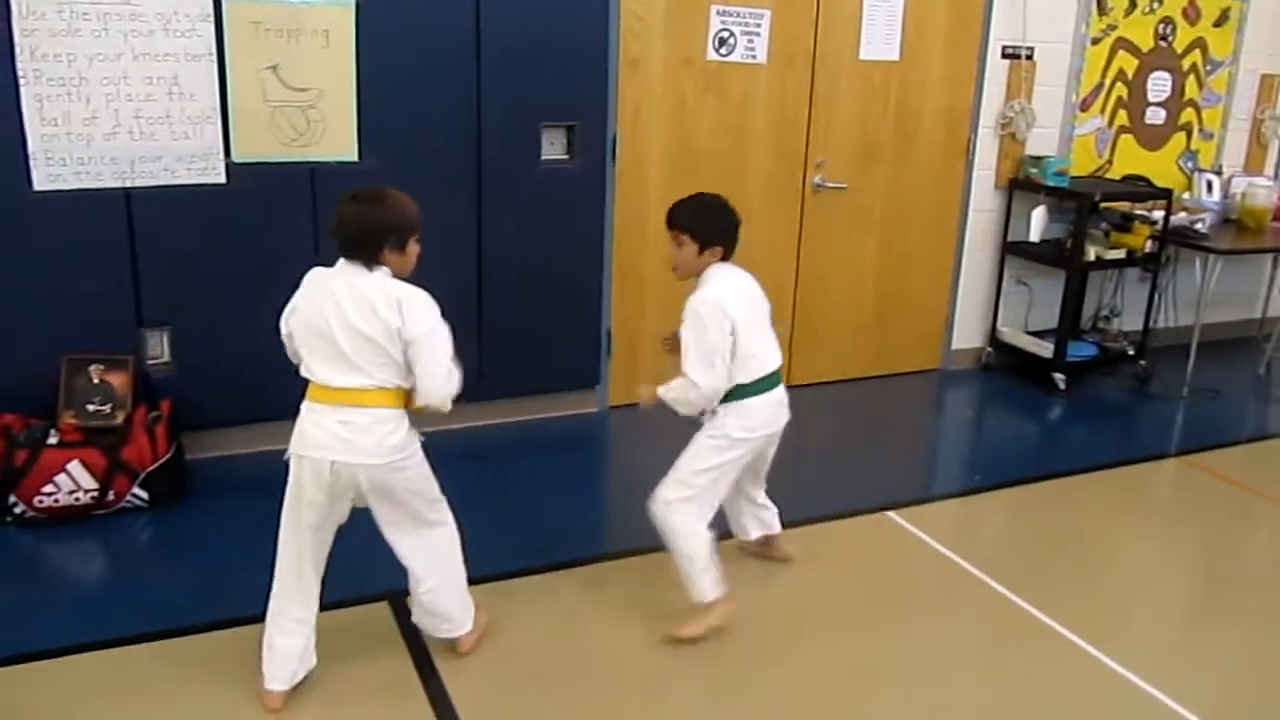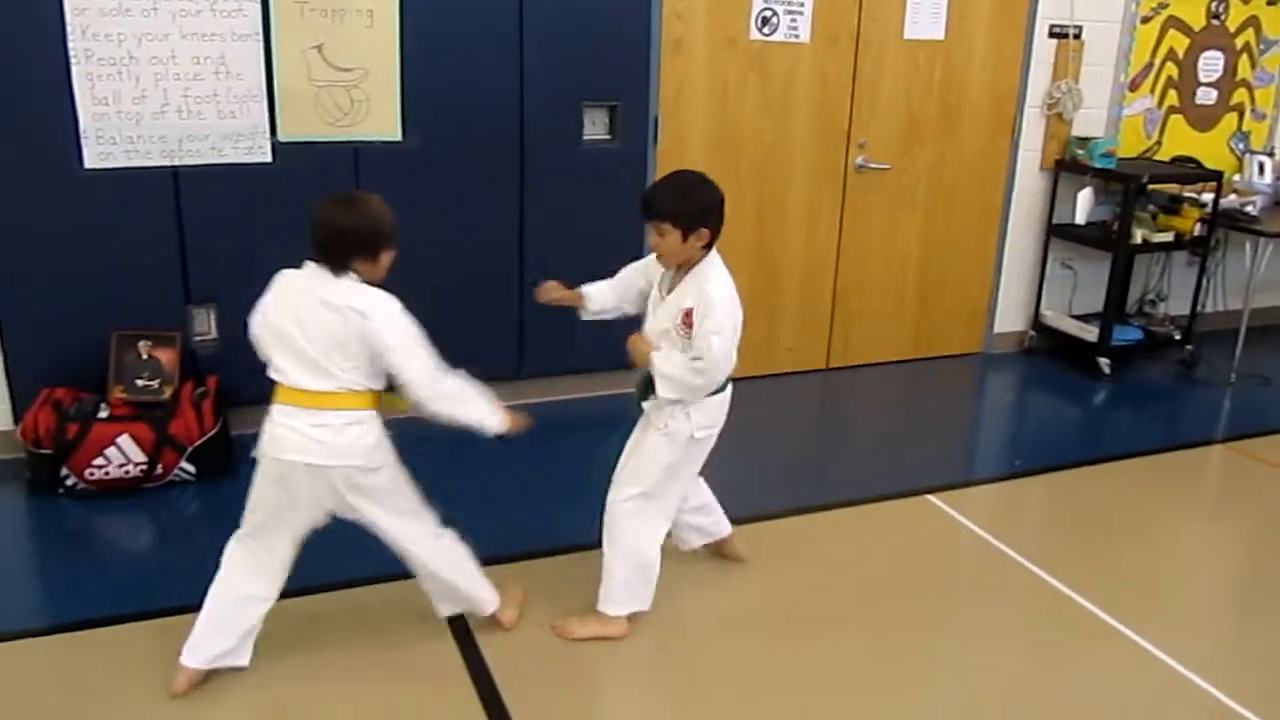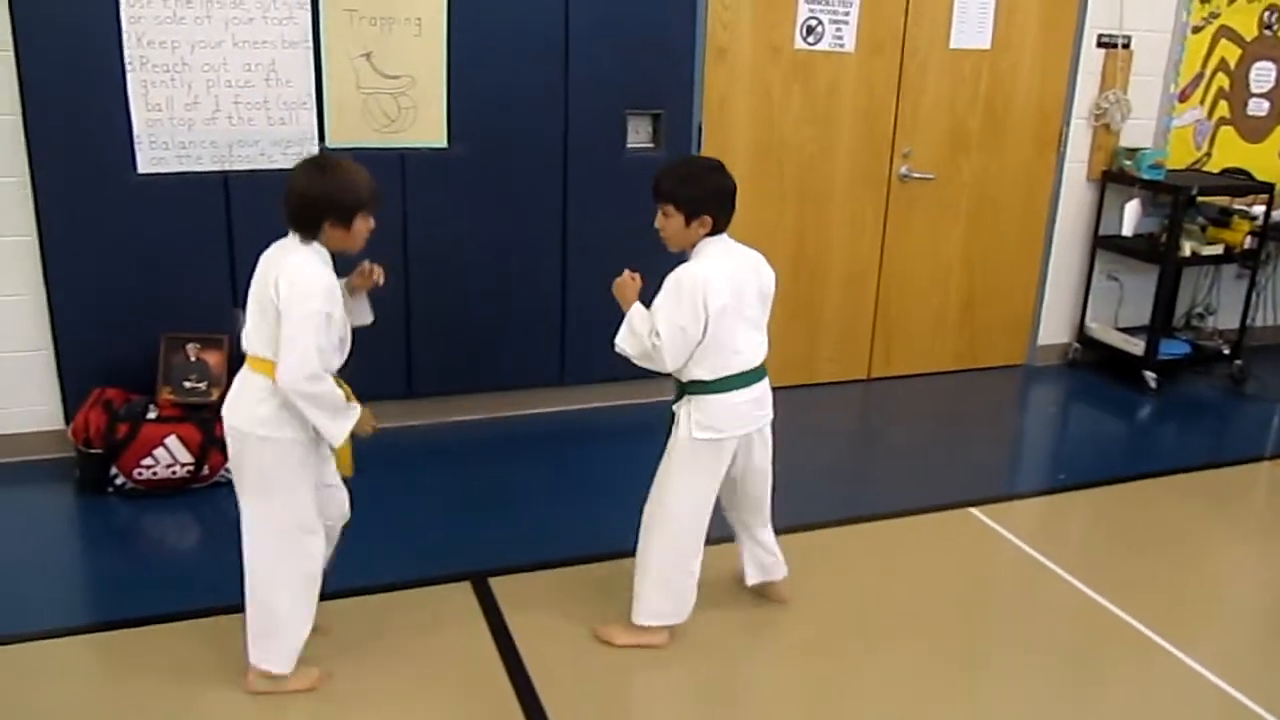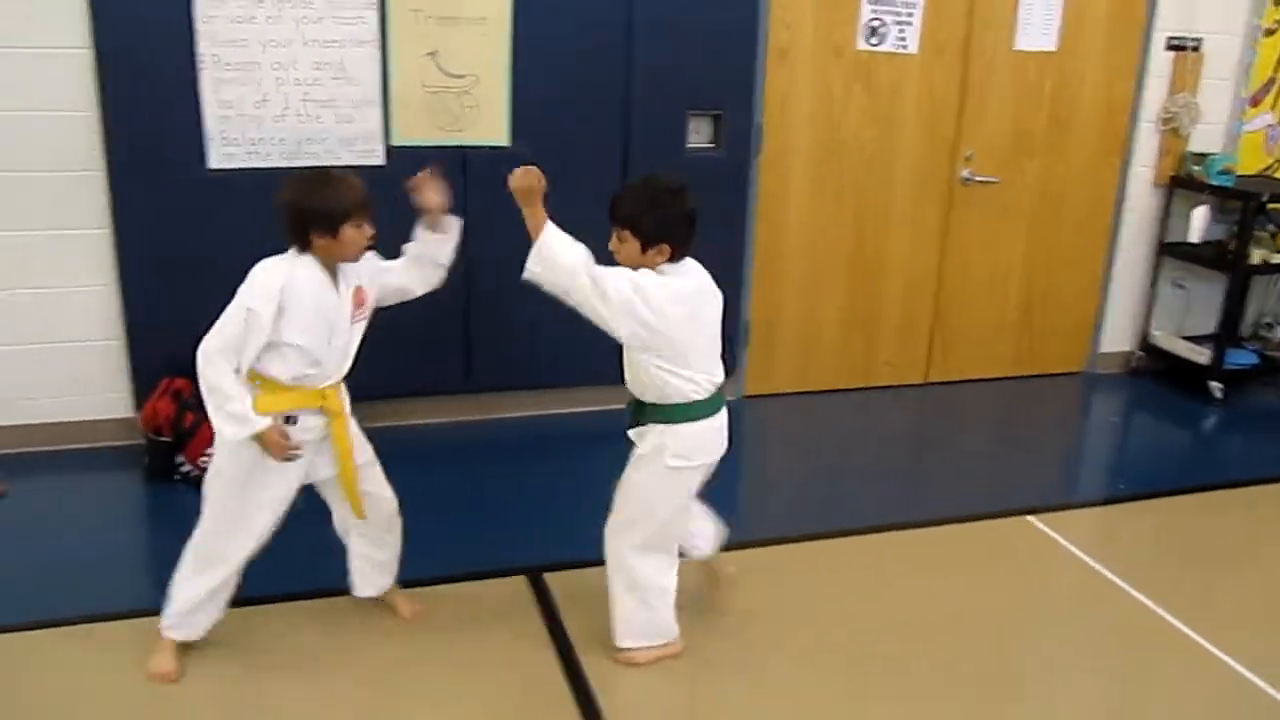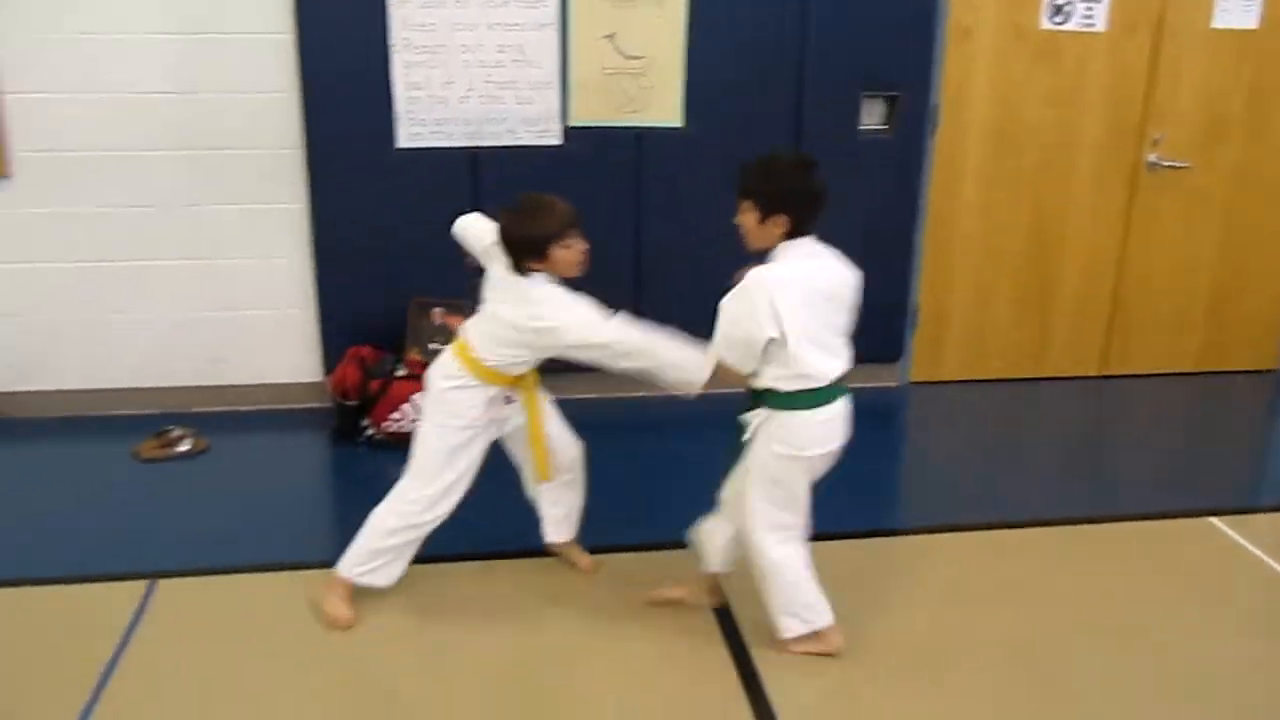
dt=0.5s
person 1, frame 1
left shoulder: (311, 287)
right shoulder: (409, 301)
left elbow: (294, 349)
right elbow: (437, 392)
left hip: (318, 437)
right hip: (382, 441)
left knee: (298, 558)
right knee: (432, 529)
left ankle: (280, 679)
right ankle: (460, 626)
person 1, frame 2
left shoulder: (282, 288)
right shoulder: (378, 310)
right elbow: (432, 385)
right wrist: (495, 416)
left hip: (287, 439)
right hip: (352, 446)
left knee: (256, 548)
right knee: (418, 530)
left ankle: (200, 659)
right ankle: (489, 605)
person 1, frame 3
left shoulder: (285, 254)
right shoulder: (305, 281)
right elbow: (296, 378)
left wrist: (348, 293)
right wrist: (348, 417)
left hip: (268, 409)
right hip: (271, 424)
left knee: (329, 510)
right knee: (286, 540)
left ankle: (276, 613)
right ankle: (271, 666)
person 1, frame 4
left shoulder: (360, 271)
right shoulder: (273, 281)
left elbow: (418, 274)
right elbow: (215, 358)
left wrist: (436, 219)
right wrist: (255, 428)
left hip: (328, 421)
right hip: (264, 424)
left knee: (375, 505)
right knee: (223, 535)
left ankle: (381, 584)
right ankle: (174, 635)
person 1, frame 5
left shoulder: (508, 257)
right shoulder: (550, 309)
left elbow: (468, 225)
right elbow: (623, 343)
right wrist: (703, 364)
left hip: (511, 384)
right hip: (464, 394)
left knee: (563, 454)
right knee: (423, 496)
left ankle: (559, 539)
right ankle: (343, 580)
person 2, frame 1
left shoulder: (707, 301)
right shoulder: (740, 280)
left elbow: (706, 385)
left wrist: (661, 392)
right wrist: (686, 341)
left hip: (744, 414)
right hip: (768, 402)
left knee: (674, 504)
right knee: (739, 481)
left ankle: (713, 600)
right ankle: (767, 538)
person 2, frame 2
left shoulder: (715, 296)
right shoulder: (662, 267)
left elbow: (706, 372)
right elbow: (622, 291)
left wrist: (652, 357)
right wrist: (570, 297)
left hip: (689, 411)
right hip: (669, 401)
left knee: (632, 500)
right knee: (674, 483)
left ankle: (614, 613)
right ankle: (720, 537)
person 2, frame 3
left shoulder: (690, 278)
right shoulder: (755, 263)
left elbow: (660, 354)
left wrist: (631, 304)
left hip: (709, 411)
right hip: (754, 396)
left knee: (673, 515)
right knee: (749, 500)
left ankle: (653, 622)
right ankle: (768, 576)
person 2, frame 4
left shoulder: (654, 295)
right shoulder: (692, 277)
left elbow: (582, 278)
left wrist: (532, 208)
left hip: (676, 435)
right hip: (700, 420)
left knee: (635, 537)
right knee: (669, 506)
left ankle: (653, 635)
right ankle: (702, 545)
person 2, frame 5
left shoulder: (763, 283)
right shoulder: (838, 267)
left elbow: (732, 358)
left hip: (790, 423)
right hip: (828, 408)
left knee: (771, 531)
right knee: (740, 497)
left ankle: (816, 629)
right ankle: (709, 582)
